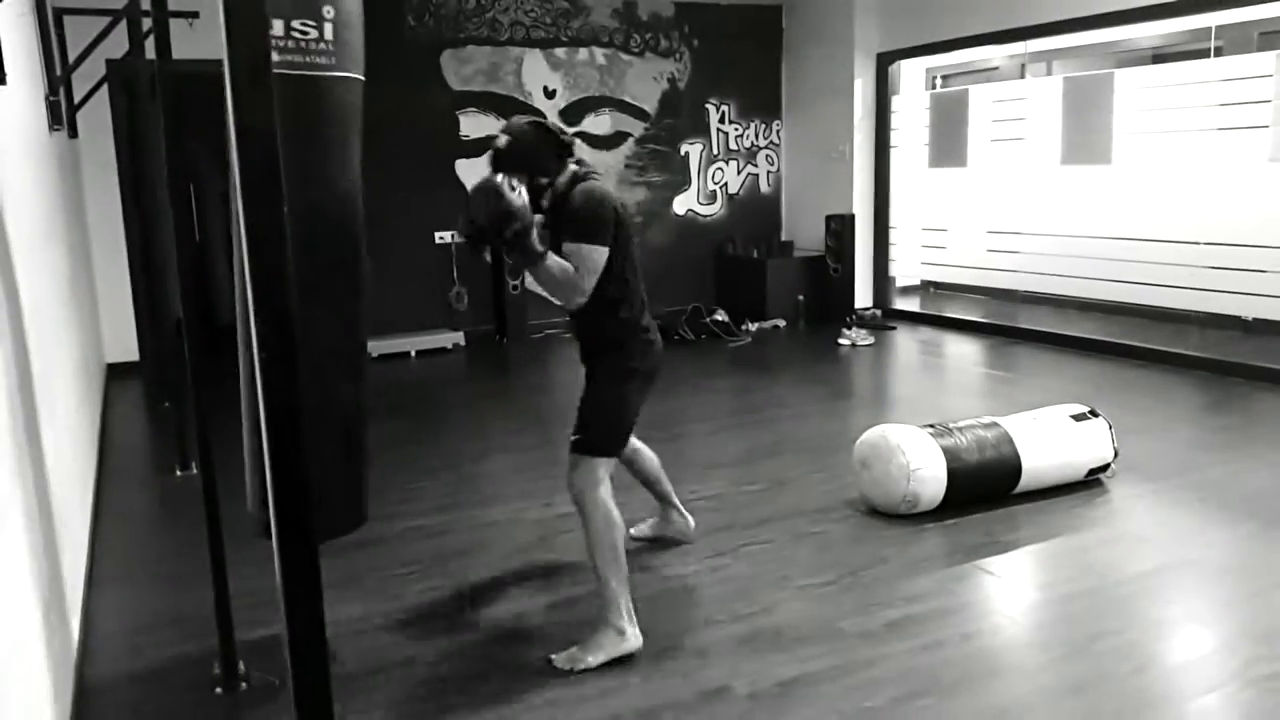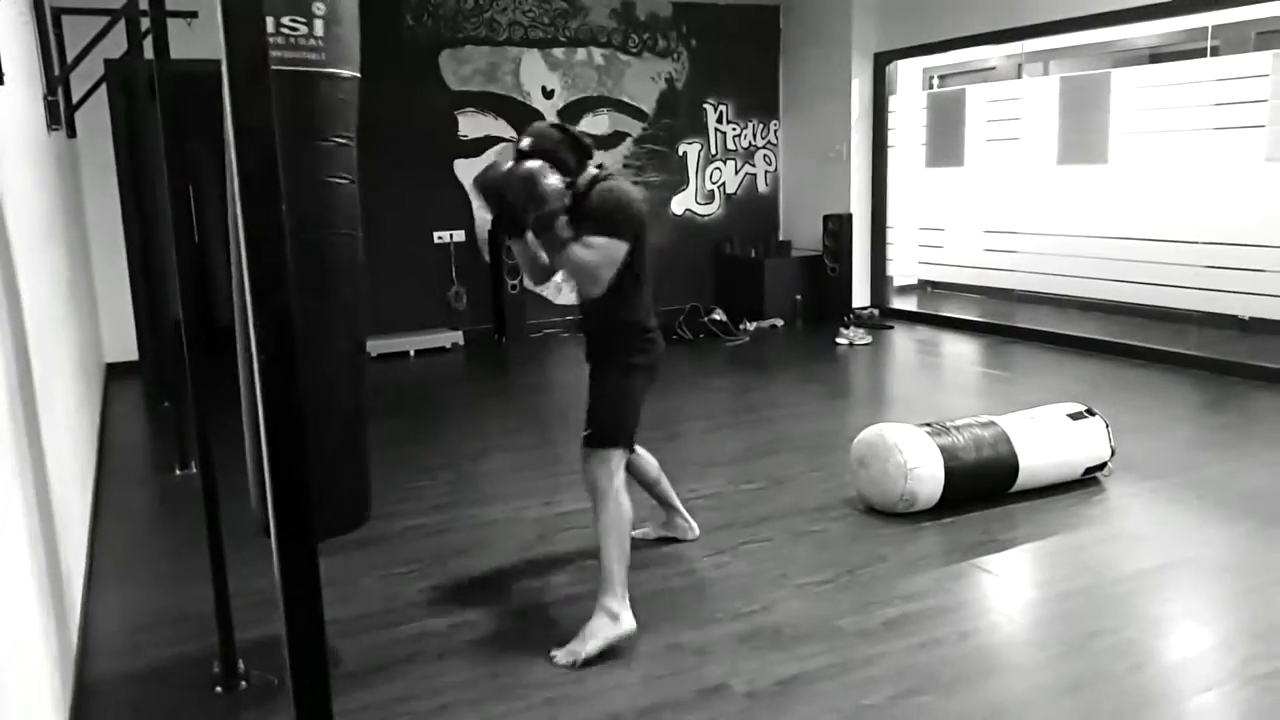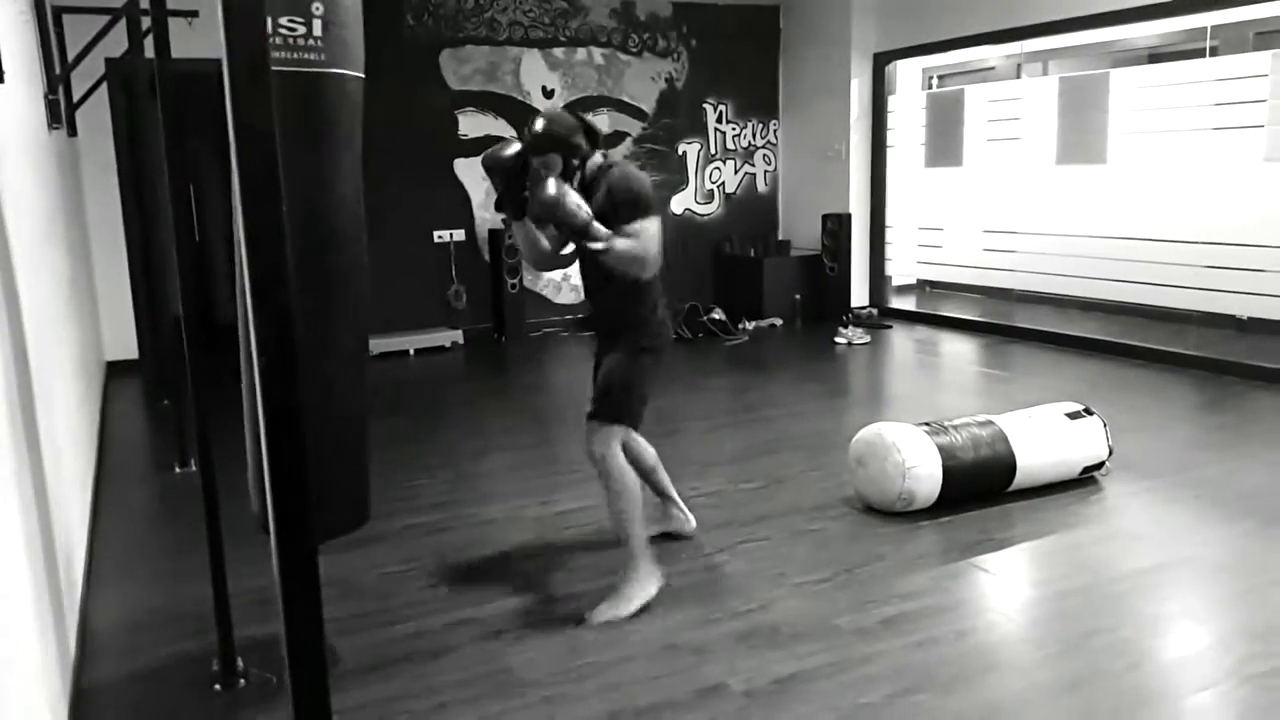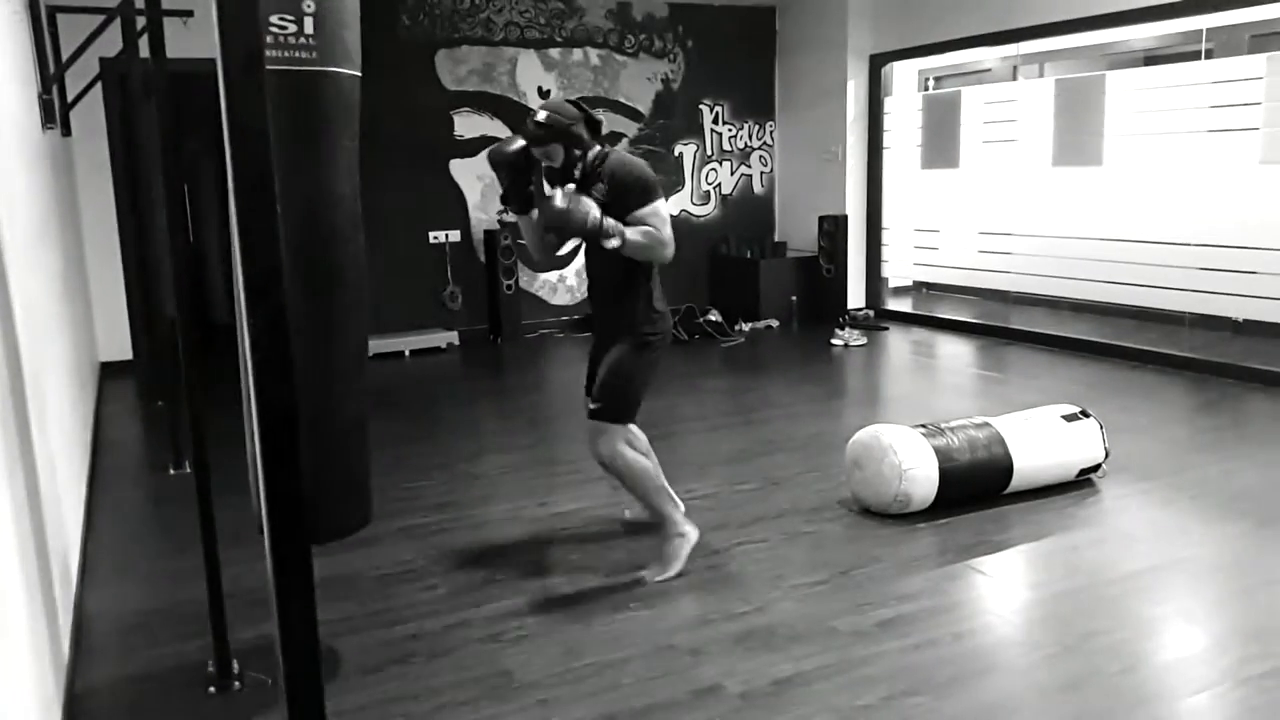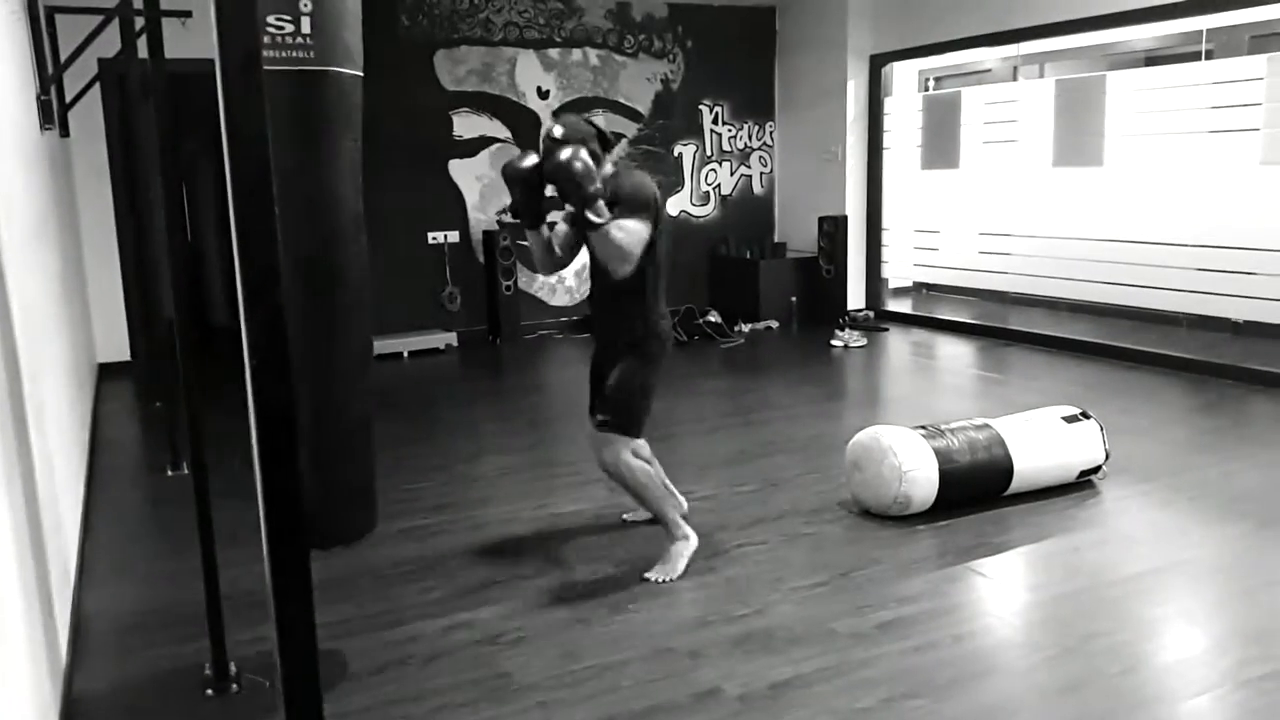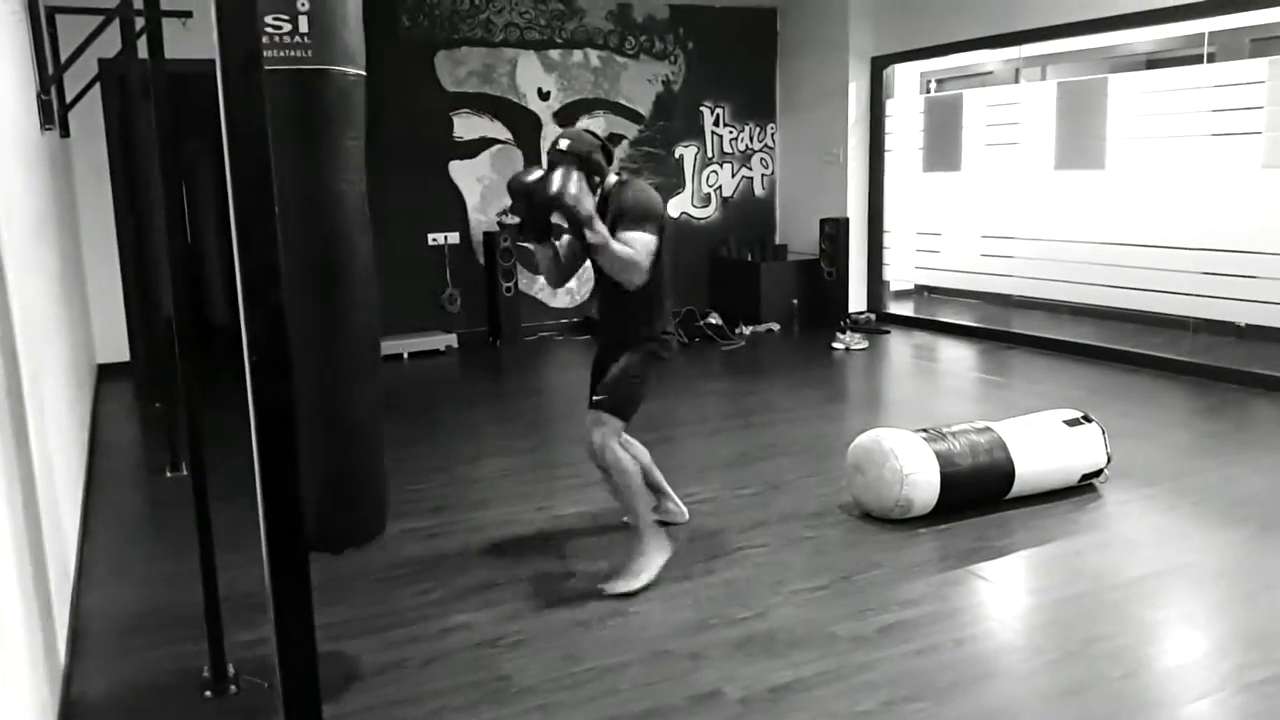
dt=0.1s
person 1, frame 1
left shoulder: (592, 201)
right shoulder: (564, 198)
left elbow: (570, 292)
right elbow: (547, 277)
left wrist: (529, 236)
right wrist: (521, 240)
left hip: (624, 351)
right hip: (611, 347)
left knee: (586, 479)
right knee: (617, 442)
left ankle: (618, 627)
right ankle: (675, 514)
person 1, frame 2
left shoulder: (613, 199)
right shoulder: (578, 199)
left elbow: (591, 283)
right elbow: (542, 272)
left wrist: (553, 222)
right wrist: (515, 225)
left hip: (627, 347)
right hip: (613, 344)
left knee: (602, 470)
right knee: (619, 446)
left ankle: (612, 610)
right ankle: (677, 518)
person 1, frame 3
left shoulder: (625, 185)
right shoulder: (575, 191)
left elbow: (647, 265)
right elbow: (542, 260)
left wrist: (586, 224)
right wrist: (517, 208)
left hip: (640, 332)
right hip: (614, 331)
left knee: (603, 446)
right knee: (617, 436)
left ankle: (640, 571)
right ankle: (675, 510)
person 1, frame 4
left shoulder: (628, 173)
right shoulder: (576, 181)
left elbow: (663, 247)
right elbow: (543, 252)
left wrist: (599, 226)
right wrist: (521, 201)
left hip: (637, 325)
right hip: (611, 320)
left knee: (606, 444)
right knee: (616, 424)
left ankle: (677, 530)
right ankle: (667, 501)
person 1, frame 5
left shoulder: (634, 189)
right shoulder: (585, 199)
left elbow: (620, 262)
right elbow: (549, 264)
left wrist: (592, 205)
right wrist: (530, 214)
left hip: (639, 335)
right hip: (609, 332)
left knee: (613, 454)
right knee: (612, 432)
left ankle: (679, 535)
right ankle: (667, 498)
person 1, frame 6
left shoulder: (637, 200)
right shoulder: (590, 211)
left elbow: (633, 274)
right elbow: (557, 276)
left wrist: (590, 223)
right wrist: (542, 231)
left hip: (644, 338)
right hip: (613, 336)
left knee: (600, 437)
right knee: (610, 434)
left ankle: (649, 542)
right ankle: (668, 502)
